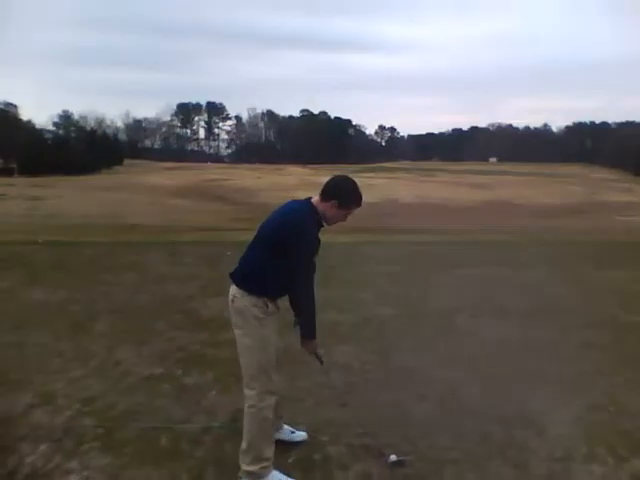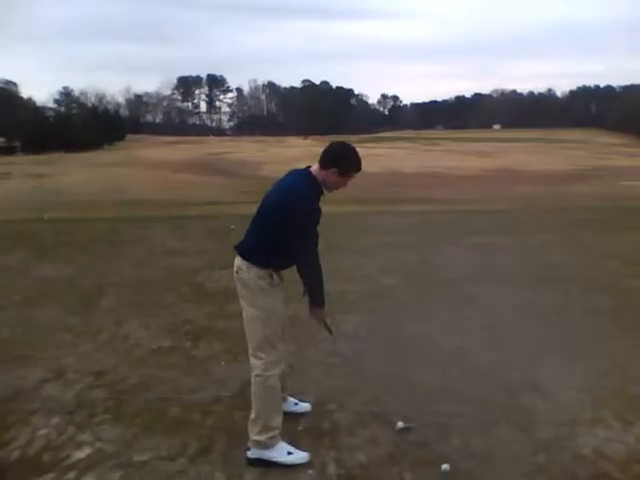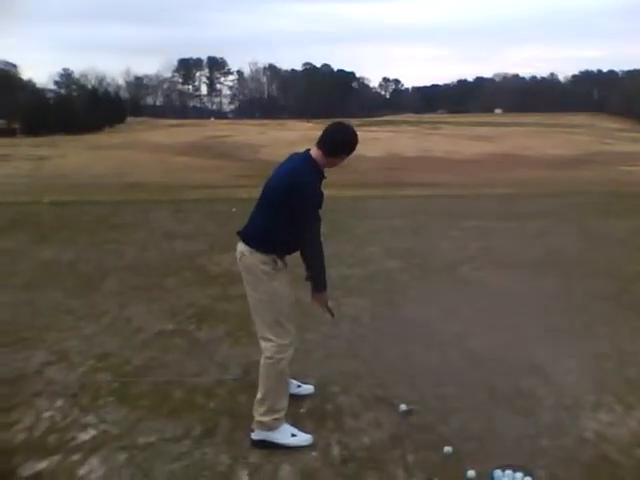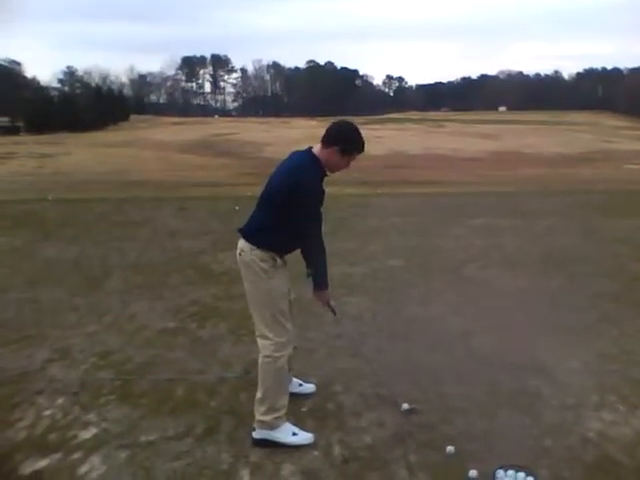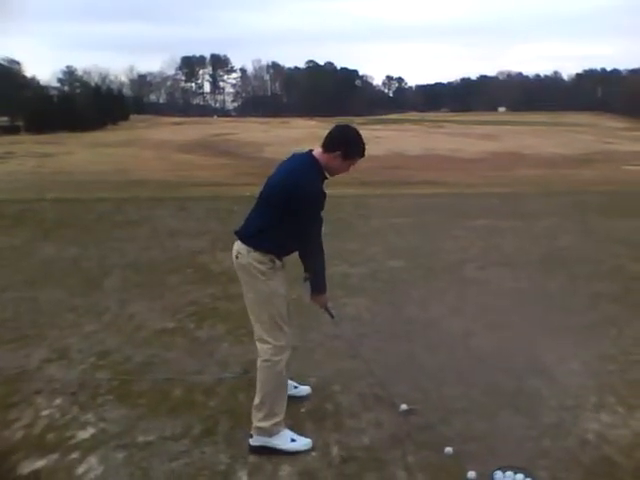
dt=1s
person 1, frame 1
left shoulder: (298, 211)
right shoulder: (302, 227)
right elbow: (302, 284)
left wrist: (299, 316)
right wrist: (308, 333)
left hip: (256, 295)
right hip: (253, 302)
left knee: (266, 375)
right knee: (260, 387)
left ankle: (273, 427)
person 1, frame 2
left shoulder: (298, 180)
right shoulder: (302, 198)
left elbow: (299, 248)
right elbow: (306, 253)
left wrist: (309, 288)
right wrist: (317, 301)
left hip: (260, 266)
right hip: (258, 273)
left knee: (275, 342)
right knee: (267, 356)
left ankle: (276, 398)
right ankle: (263, 443)
person 1, frame 3
left shoulder: (298, 163)
right shoulder: (305, 182)
right elbow: (310, 237)
left wrist: (312, 274)
right wrist: (319, 285)
left hip: (262, 251)
right hip: (262, 258)
left knee: (280, 327)
right knee: (278, 339)
left ankle: (279, 382)
right ankle: (267, 425)
person 1, frame 4
left shoulder: (301, 161)
right shoulder: (306, 179)
left elbow: (303, 230)
right elbow: (311, 235)
left wrist: (313, 272)
right wrist: (320, 283)
left hip: (263, 249)
right hip: (261, 256)
left knee: (282, 321)
right knee: (276, 338)
left ankle: (280, 380)
right ankle: (268, 425)
person 1, frame 5
left shoulder: (300, 163)
right shoulder: (308, 184)
right elbow: (311, 238)
left wrist: (308, 270)
right wrist: (318, 287)
left hip: (255, 249)
right hip: (259, 258)
left knee: (277, 327)
right knee: (275, 342)
left ankle: (276, 384)
right ankle: (266, 431)
